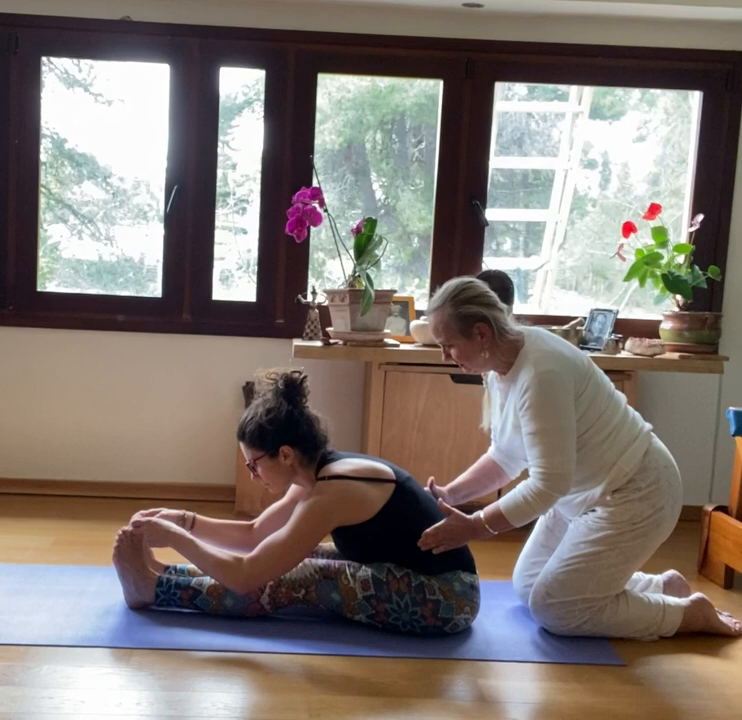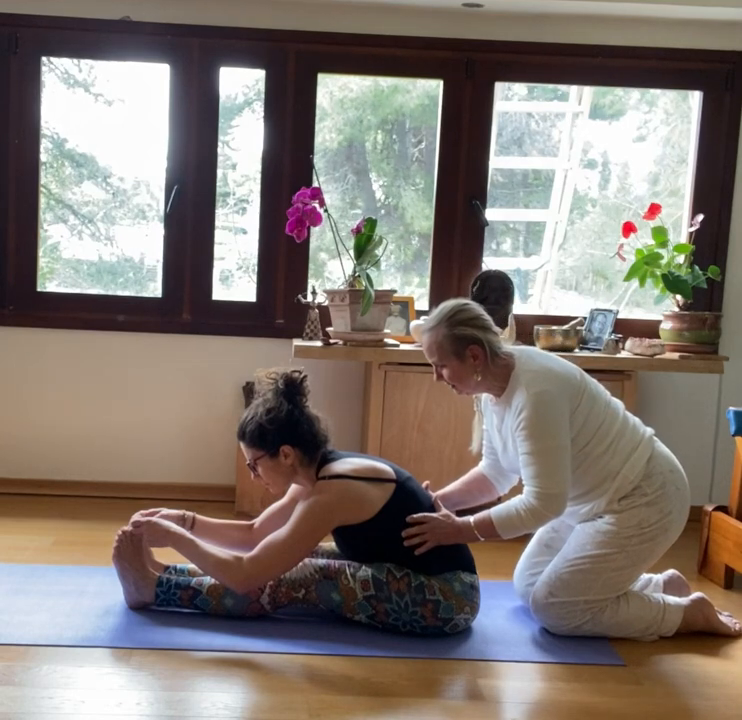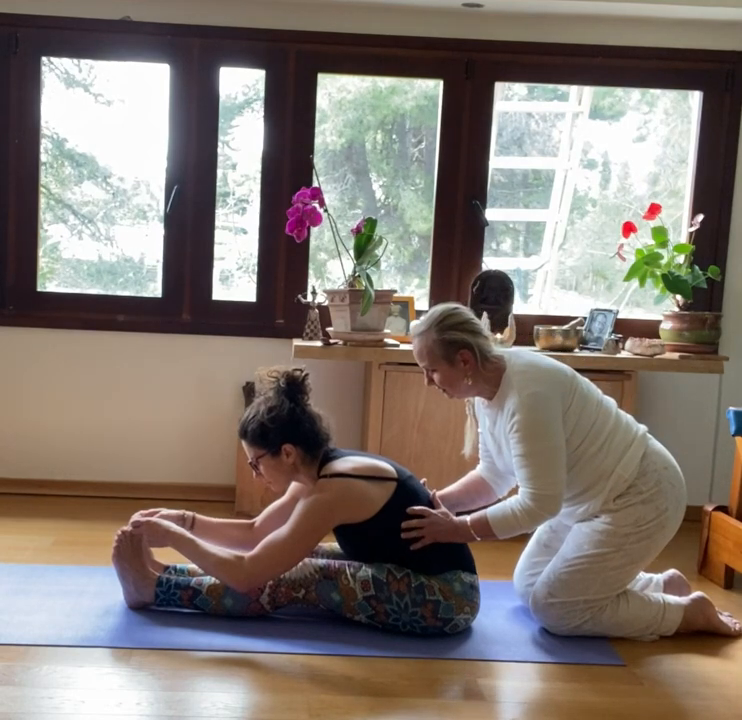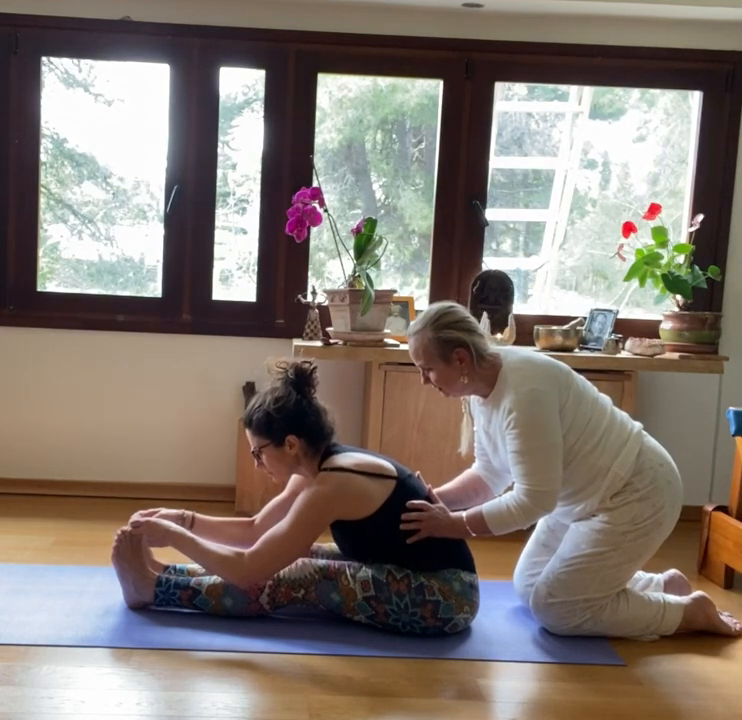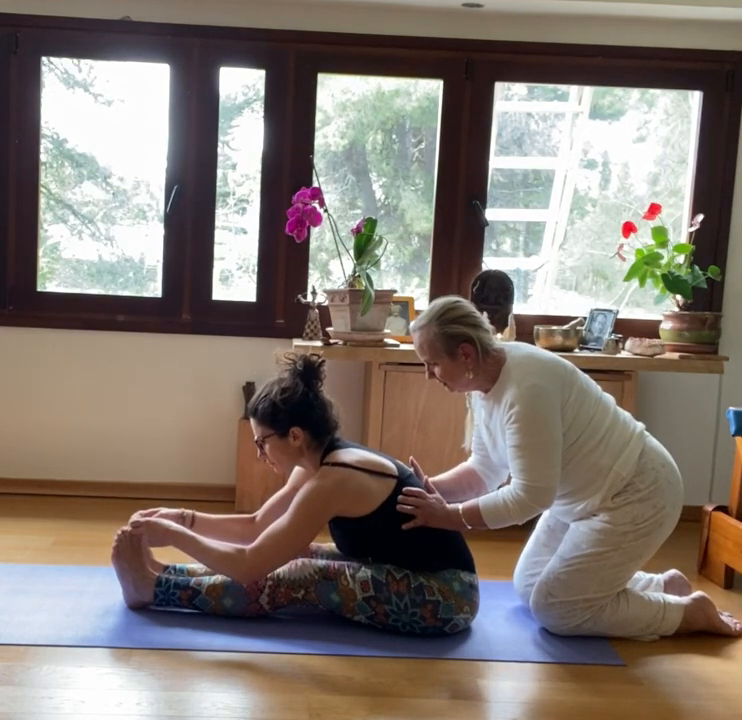
dt=1s
person 1, frame 1
left shoulder: (334, 490)
right shoulder: (324, 471)
left elbow: (247, 575)
right elbow: (254, 535)
left wrist: (175, 536)
right wrist: (185, 520)
left hip: (445, 595)
right hip: (415, 578)
left knee: (294, 580)
right knee: (293, 561)
left ankle: (154, 587)
right ankle: (159, 575)
person 1, frame 2
left shoulder: (334, 491)
right shoulder: (323, 471)
left elbow: (247, 576)
right elbow: (254, 535)
left wrist: (174, 536)
right wrist: (184, 520)
left hip: (444, 597)
right hip: (412, 578)
left knee: (293, 580)
right knee: (290, 562)
left ankle: (153, 587)
right ankle: (160, 576)
person 1, frame 3
left shoulder: (334, 489)
right shoulder: (324, 469)
left elbow: (248, 574)
right elbow: (255, 534)
left wrist: (174, 537)
right wrist: (185, 520)
left hip: (446, 596)
right hip: (410, 577)
left knee: (294, 579)
right knee: (290, 562)
left ankle: (154, 587)
right ankle: (159, 575)
person 1, frame 4
left shoulder: (334, 484)
right shoulder: (325, 466)
left elbow: (249, 570)
right elbow: (255, 530)
left wrist: (174, 536)
right wrist: (184, 519)
left hip: (445, 597)
right hip: (410, 577)
left knee: (296, 578)
right knee: (292, 560)
left ankle: (154, 587)
right ankle: (160, 575)
person 1, frame 5
left shoulder: (335, 479)
right shoulder: (324, 461)
left elbow: (251, 565)
right elbow: (256, 527)
left wrist: (173, 534)
right wrist: (184, 518)
left hip: (444, 597)
right hip: (405, 575)
left knee: (296, 578)
right knee: (291, 559)
left ankle: (154, 587)
right ankle: (160, 575)
person 2, frame 1
left shoulder: (540, 371)
right shoulder: (500, 366)
left elbow: (548, 483)
right elbow: (506, 455)
left wrist: (472, 527)
right wrist: (450, 494)
left hip: (633, 495)
right hip: (586, 492)
left knee: (552, 609)
right knee: (528, 587)
left ankle: (689, 612)
right ankle: (663, 586)
person 2, frame 2
left shoulder: (535, 391)
right shoulder: (494, 386)
left elbow: (543, 503)
right elbow: (496, 472)
left wrist: (460, 529)
right wrist: (439, 501)
left hip: (641, 500)
right hip: (594, 499)
left knee: (552, 607)
right knee: (529, 586)
left ankle: (689, 612)
right ankle: (662, 586)
person 2, frame 3
left shoulder: (527, 392)
right shoulder: (486, 389)
left elbow: (538, 503)
right elbow: (494, 476)
left wrist: (456, 529)
right wrist: (438, 502)
left hip: (638, 498)
right hip: (591, 497)
left knee: (553, 608)
right knee: (529, 587)
left ankle: (690, 612)
right ankle: (662, 586)
person 2, frame 4
left shoulder: (523, 389)
right shoulder: (481, 387)
left elbow: (534, 500)
right elbow: (491, 475)
left wrist: (452, 524)
right wrist: (435, 499)
left hip: (634, 495)
right hip: (587, 494)
left knee: (553, 608)
right knee: (529, 587)
left ankle: (691, 611)
right ankle: (662, 586)
person 2, frame 5
left shoulder: (526, 385)
right shoulder: (484, 381)
left elbow: (531, 496)
right elbow: (485, 470)
left wrist: (447, 515)
right wrist: (429, 488)
left hip: (634, 495)
right hip: (585, 494)
left knee: (553, 609)
right knee: (529, 587)
left ankle: (691, 612)
right ankle: (663, 586)
